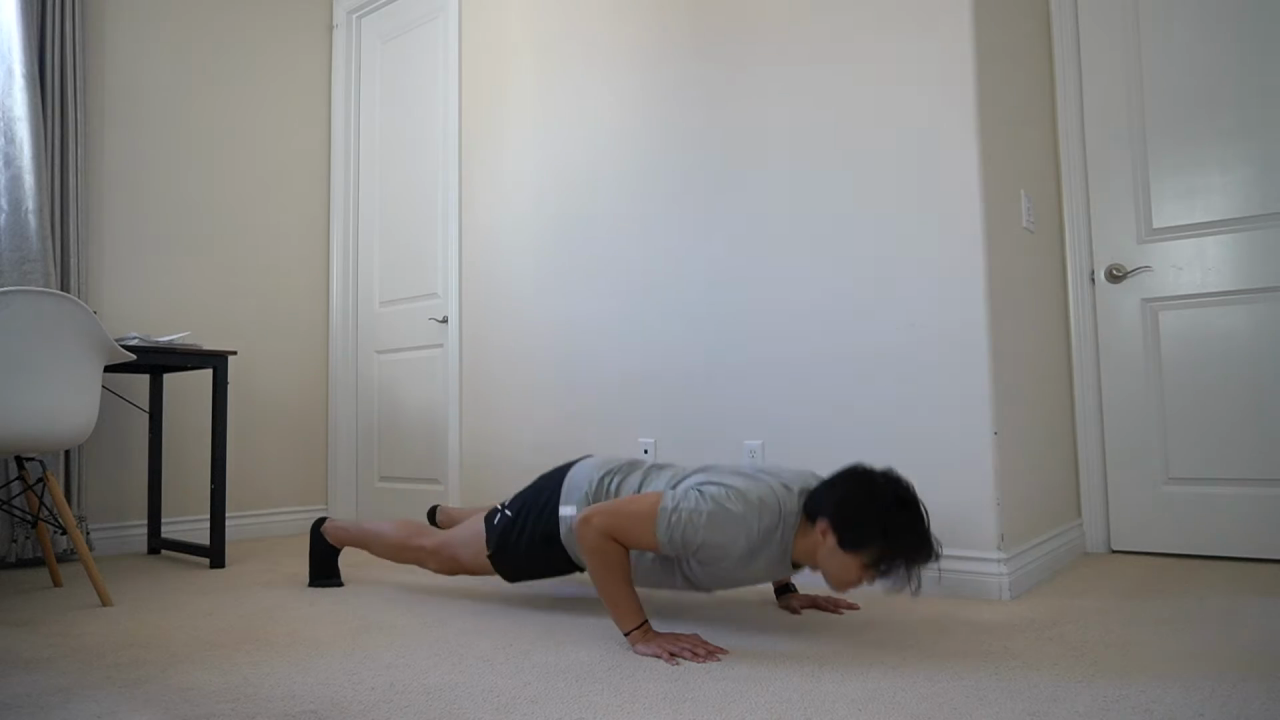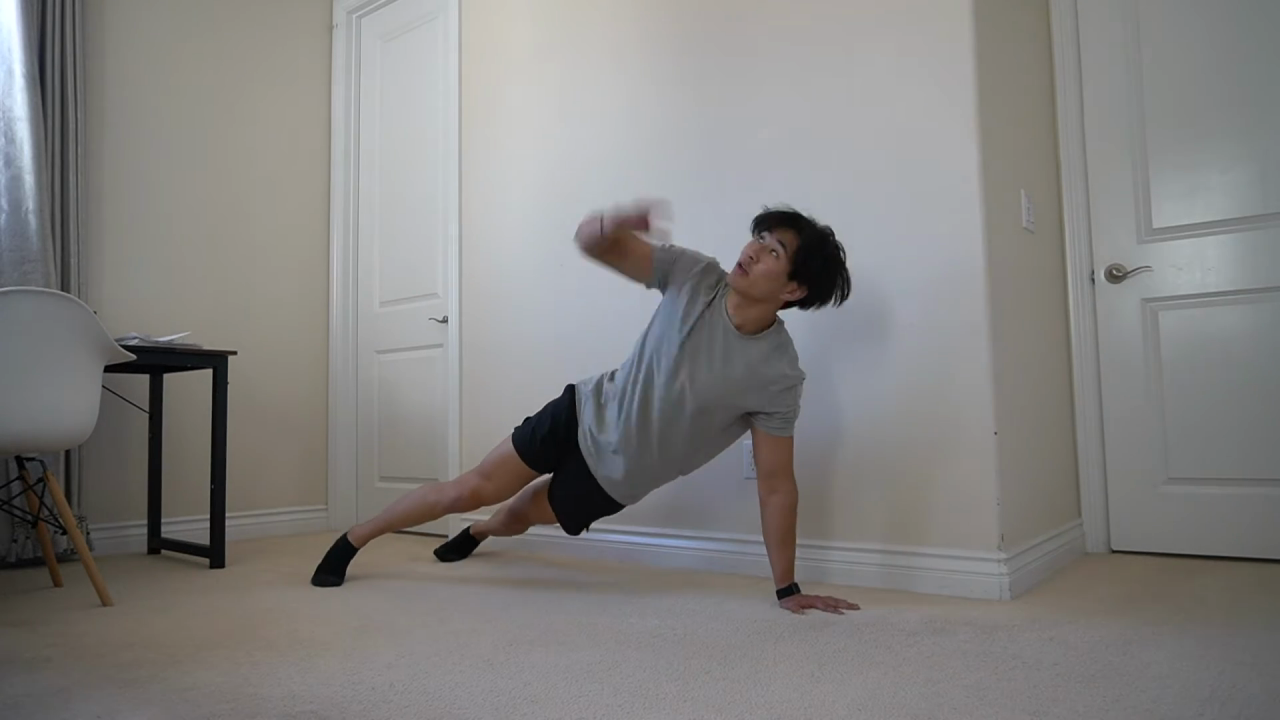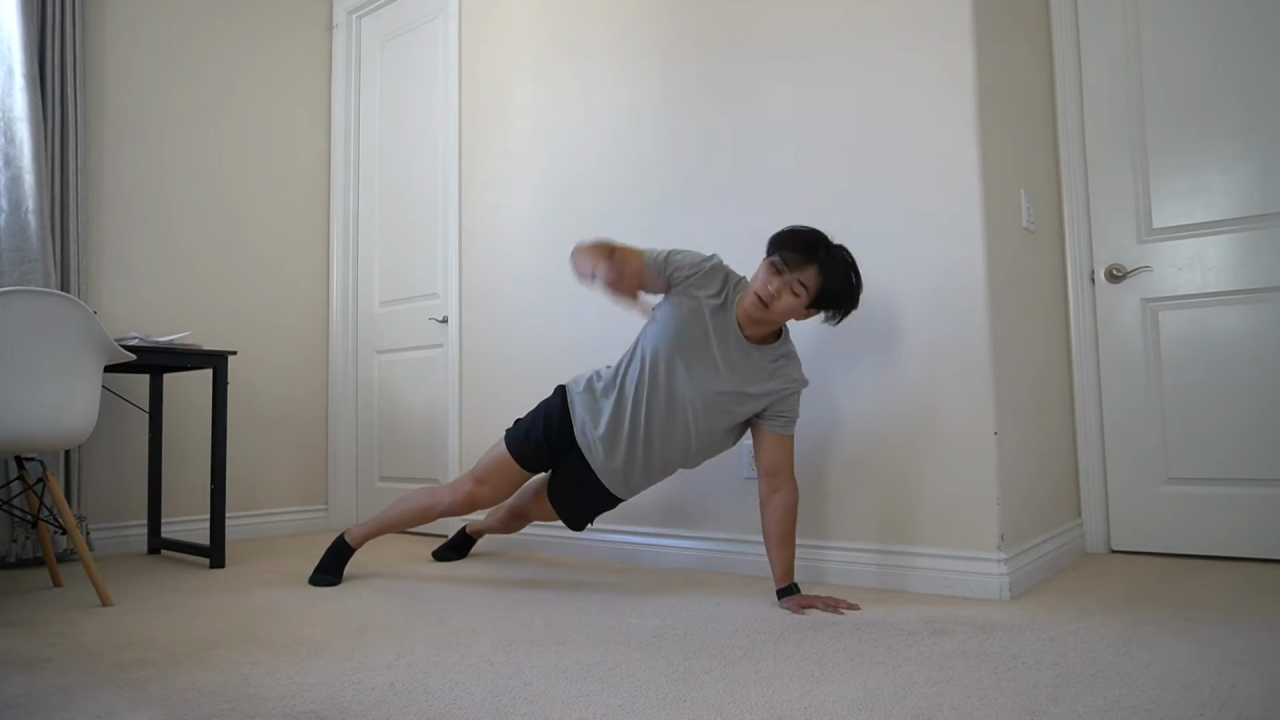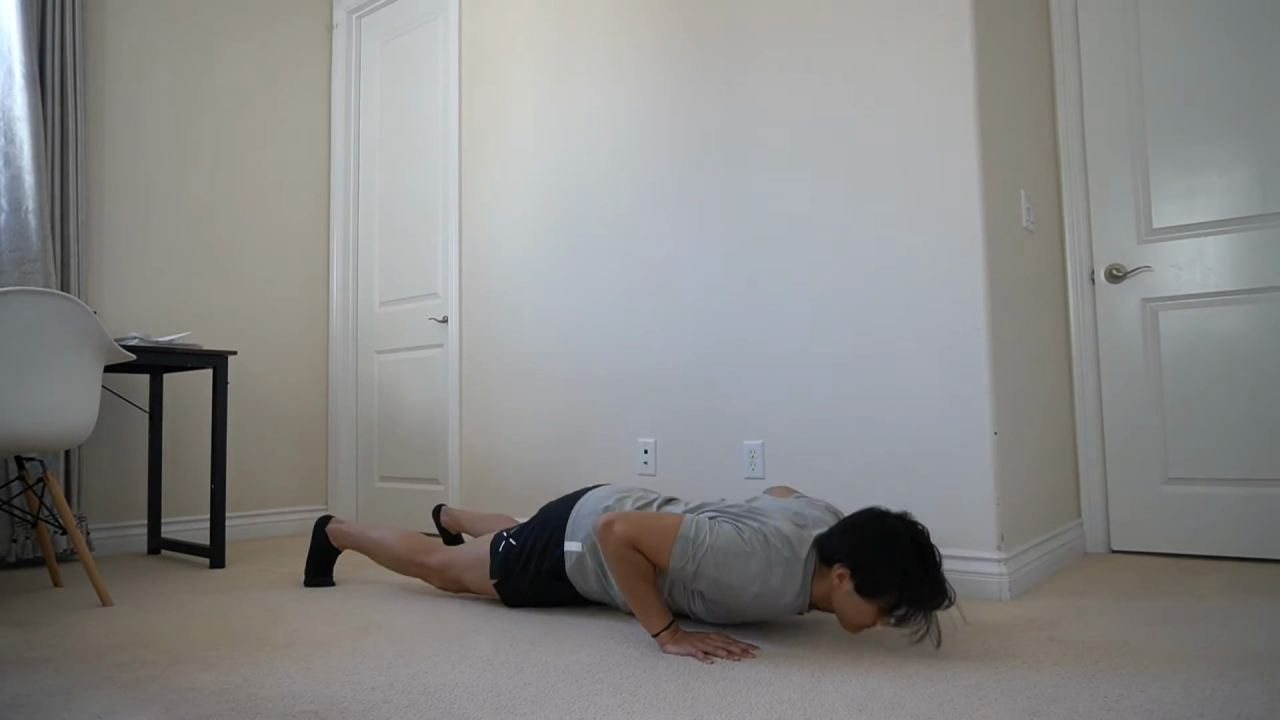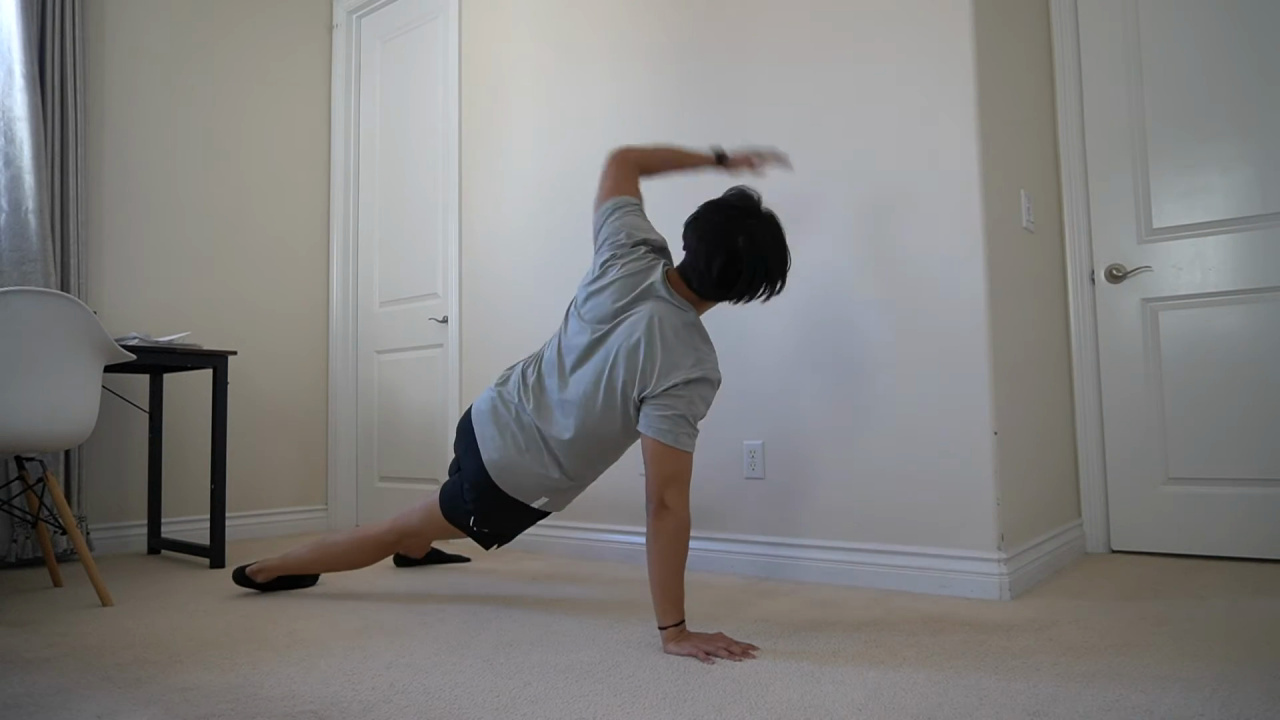
dt=1s
person 1, frame 1
left shoulder: (814, 496)
right shoulder: (737, 529)
right elbow: (596, 525)
left wrist: (787, 589)
right wrist: (638, 630)
left hip: (611, 489)
right hip: (576, 506)
right knee: (441, 554)
left ankle: (448, 513)
right ankle: (332, 531)
person 1, frame 2
left shoulder: (782, 384)
right shoulder: (698, 278)
left elbow: (778, 484)
right elbow: (589, 241)
left wrist: (789, 588)
right wrist: (610, 229)
left hip: (620, 477)
right hip: (586, 412)
left knee: (528, 512)
right knee: (471, 488)
left ankle: (480, 531)
right ankle: (355, 537)
person 1, frame 3
left shoulder: (783, 380)
right shoulder: (704, 278)
left elbow: (777, 484)
right elbow: (588, 252)
left wrist: (786, 588)
right wrist: (605, 266)
left hip: (611, 474)
right hip: (581, 411)
left knee: (518, 513)
right knee: (466, 493)
left ankle: (473, 532)
right ankle: (350, 538)
person 1, frame 4
left shoulder: (827, 524)
right shoulder: (758, 569)
left elbow: (778, 491)
right elbow: (615, 532)
left wrist: (797, 601)
right wrist: (669, 631)
left hip: (611, 511)
right hip: (583, 541)
left knee: (516, 534)
right knee: (442, 568)
left ankle: (452, 516)
right ankle: (336, 531)
person 1, frame 5
left shoulder: (631, 259)
right shoulder: (689, 371)
left elbow: (618, 162)
right elbow: (666, 502)
left wrist: (719, 160)
right wrist: (672, 629)
left hip: (491, 417)
right hip: (518, 485)
right knee: (404, 529)
left ankle: (414, 548)
right ankle: (263, 569)
